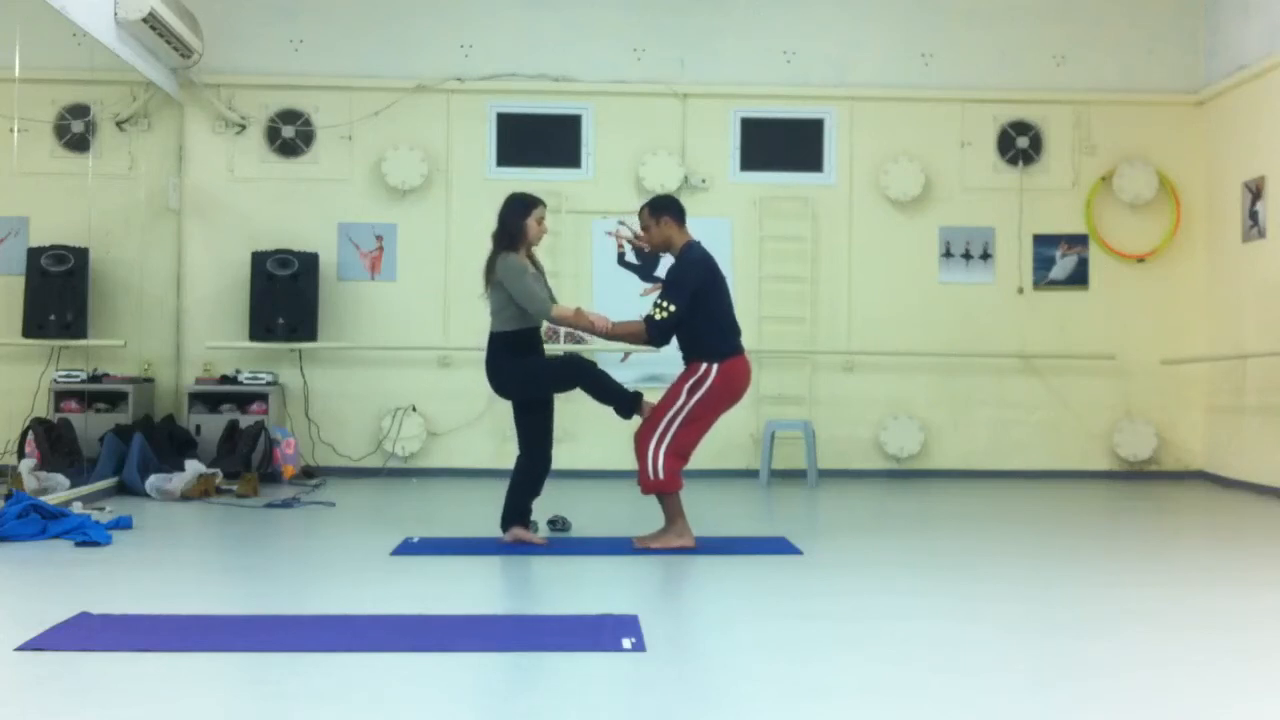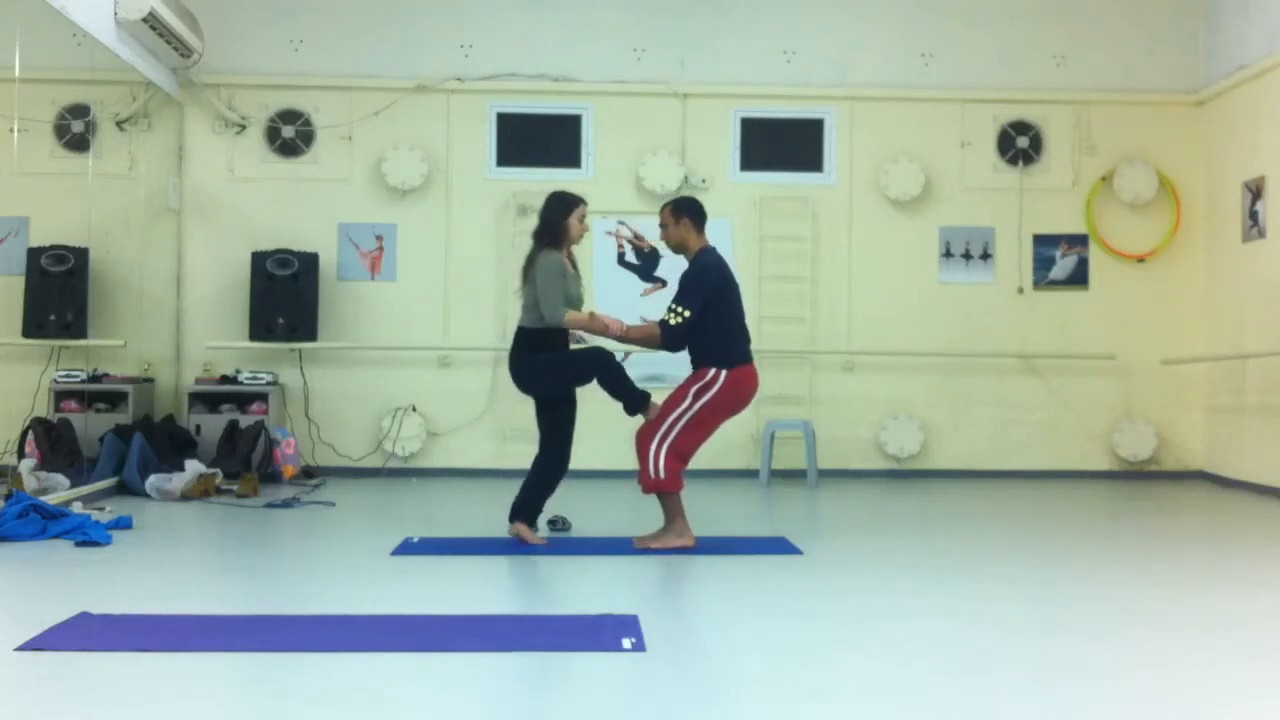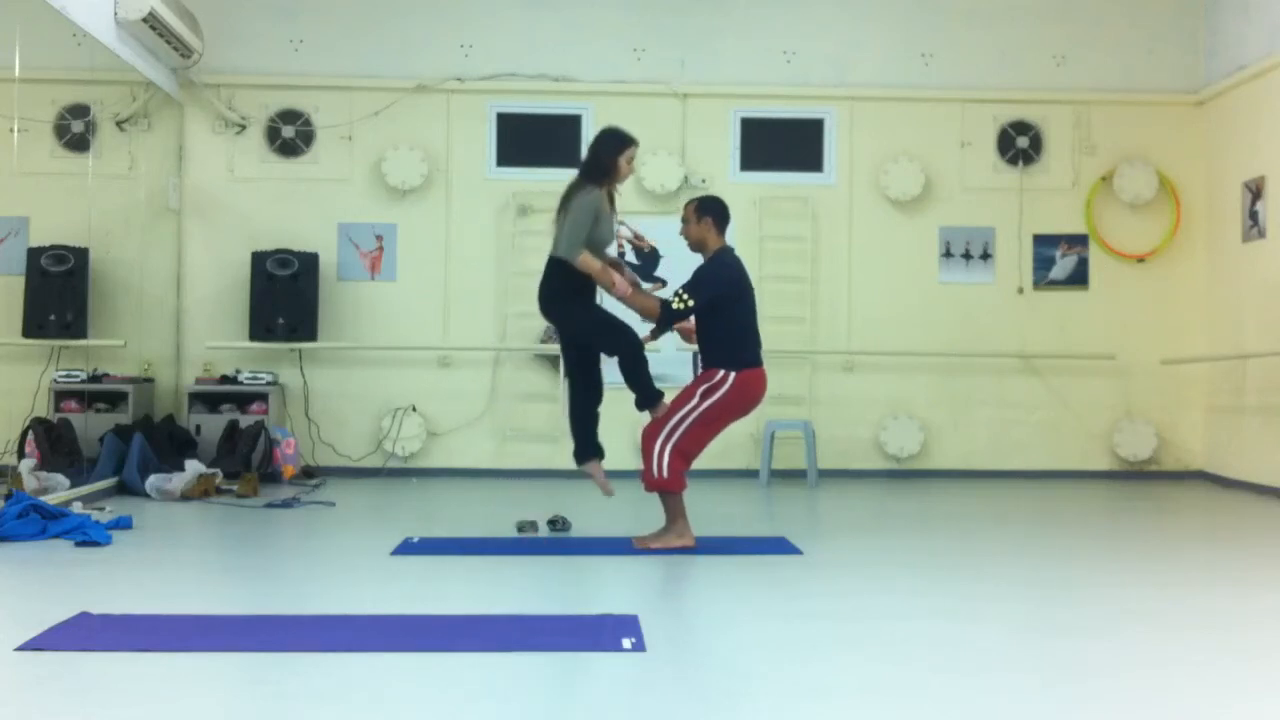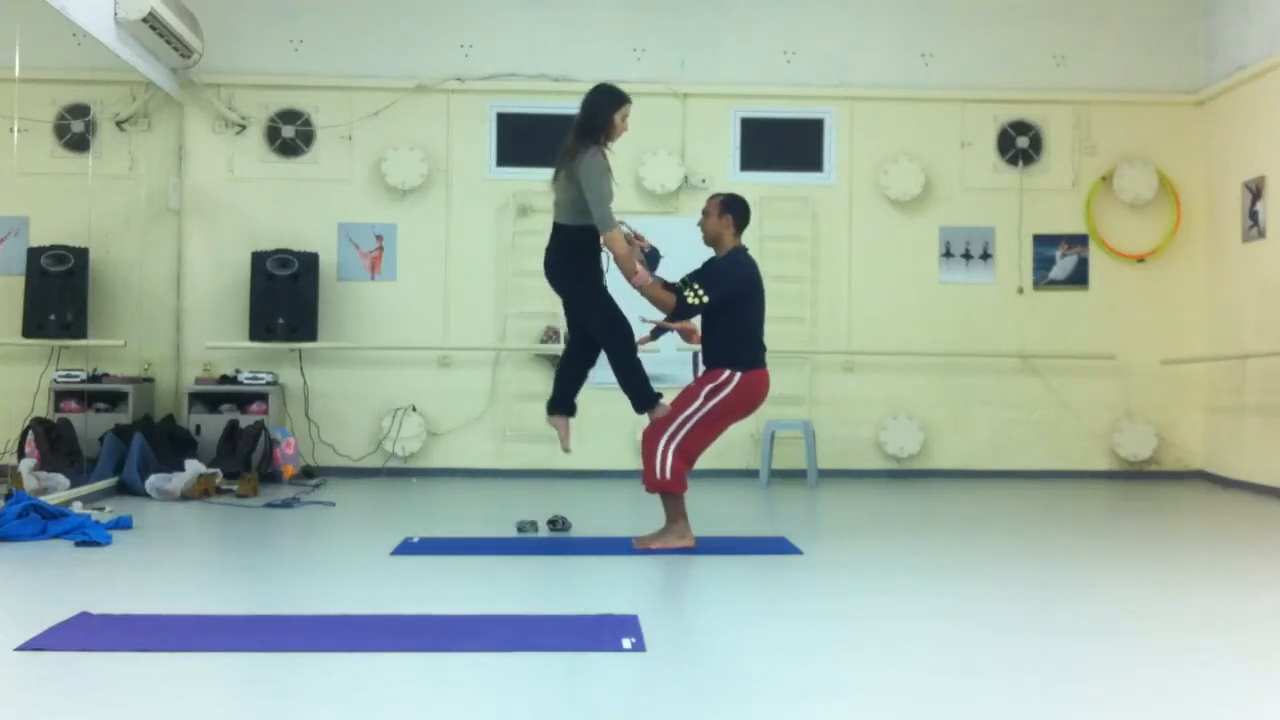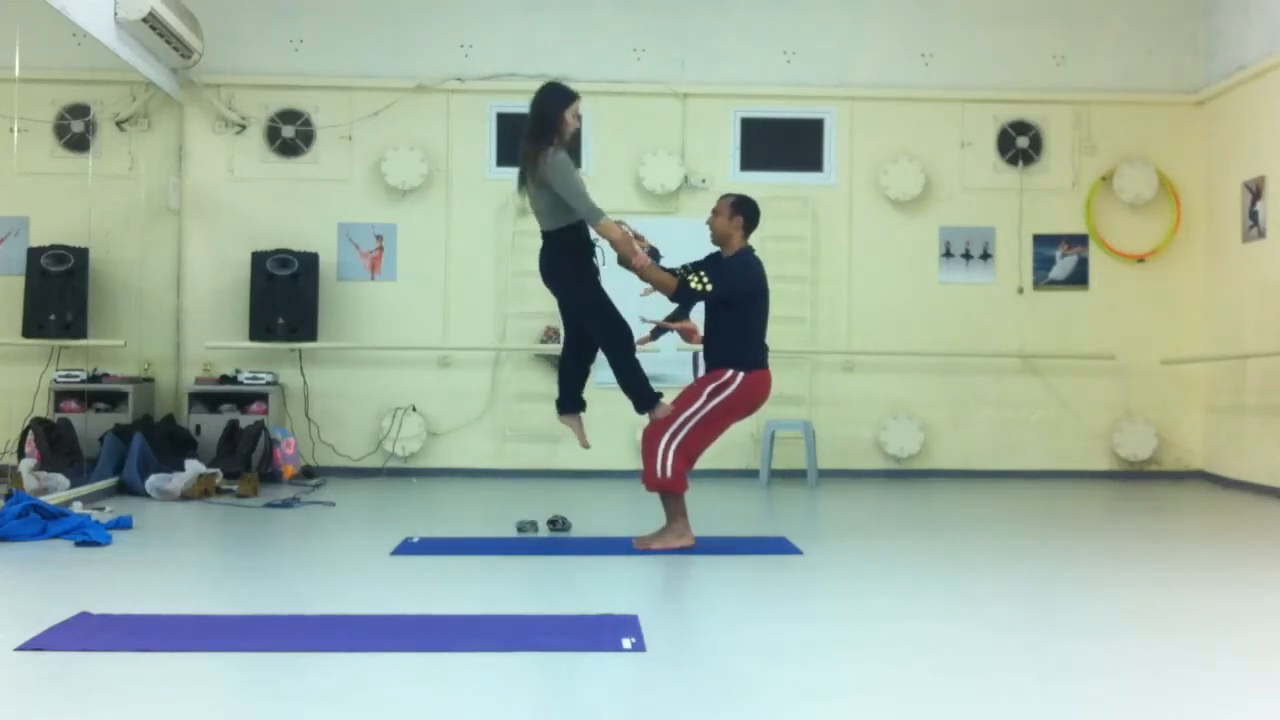
dt=0.5s
person 1, frame 1
left shoulder: (531, 263)
right shoulder: (507, 263)
left elbow: (551, 310)
right elbow: (540, 308)
left wrist: (585, 321)
right wrist: (585, 316)
left hip: (528, 360)
right hip: (508, 362)
left knee: (537, 451)
right knee: (579, 368)
left ankle: (515, 524)
right ankle: (638, 406)
person 1, frame 2
left shoulder: (565, 260)
right shoulder: (548, 260)
right elbow: (553, 314)
left wrist: (600, 324)
right wrist: (599, 321)
left hip: (550, 358)
right hip: (531, 359)
left knee: (556, 451)
right knee: (599, 360)
left ankle: (522, 518)
right ankle: (645, 407)
person 1, frame 3
left shoulder: (603, 196)
right shoulder: (588, 196)
right elbow: (571, 249)
left wrist: (615, 269)
right wrist: (609, 279)
left hip: (576, 293)
right hip: (561, 293)
left knee: (586, 380)
right knee: (625, 340)
left ankle: (589, 456)
right ankle: (654, 406)
person 1, frame 4
left shoulder: (585, 154)
right shoulder: (590, 158)
right elbow: (602, 219)
left wrist: (624, 243)
right wrist: (628, 263)
left hip: (576, 255)
right hip: (570, 259)
left knee: (586, 337)
right knee: (616, 332)
left ankle: (560, 410)
right ankle: (650, 406)
person 1, frame 5
left shoulder: (541, 157)
right shoulder: (553, 160)
right elbow: (586, 209)
left wrist: (617, 233)
right wrist: (626, 245)
left hip: (563, 257)
right hip: (567, 260)
left knee: (582, 337)
right knee: (615, 334)
left ankle: (570, 408)
right ankle: (651, 406)
person 2, frame 1
left shoulder: (689, 265)
right shoulder: (694, 260)
left elbow: (656, 329)
right elbow: (664, 331)
left wrist: (603, 328)
right wrist: (610, 329)
left hip: (717, 371)
right hip: (718, 369)
left knee: (655, 442)
right knee: (656, 440)
left ankle: (679, 530)
right ankle: (674, 527)
person 2, frame 2
left shoulder: (702, 271)
right shoulder: (708, 265)
left elbow: (672, 337)
right elbow: (681, 332)
left wrist: (618, 332)
right wrist: (626, 331)
left hip: (723, 377)
right hip: (725, 375)
left knee: (656, 442)
right knee: (658, 441)
left ankle: (679, 530)
right ankle: (674, 527)
person 2, frame 3
left shoulder: (718, 269)
right shoulder: (721, 266)
left elbow: (668, 314)
right elbow: (676, 310)
left wrist: (621, 291)
right wrist: (636, 289)
left hip: (733, 379)
right hip: (732, 375)
left knee: (661, 439)
right knee: (664, 439)
left ankle: (679, 530)
right ankle: (675, 527)
person 2, frame 4
left shoulder: (735, 268)
right shoulder: (720, 265)
left elbow: (680, 308)
right elbow: (676, 291)
left wrist: (638, 280)
left hip: (737, 379)
right hip: (730, 375)
left knee: (662, 440)
right knee: (665, 438)
left ankle: (679, 530)
right ankle: (675, 527)
person 2, frame 5
left shoulder: (742, 267)
right shoulder: (721, 262)
left elbow: (681, 291)
right elbow: (676, 278)
left wrist: (638, 262)
left hip: (739, 379)
right hip: (731, 375)
left knee: (663, 438)
right knee: (665, 437)
left ankle: (679, 529)
right ankle: (675, 526)
